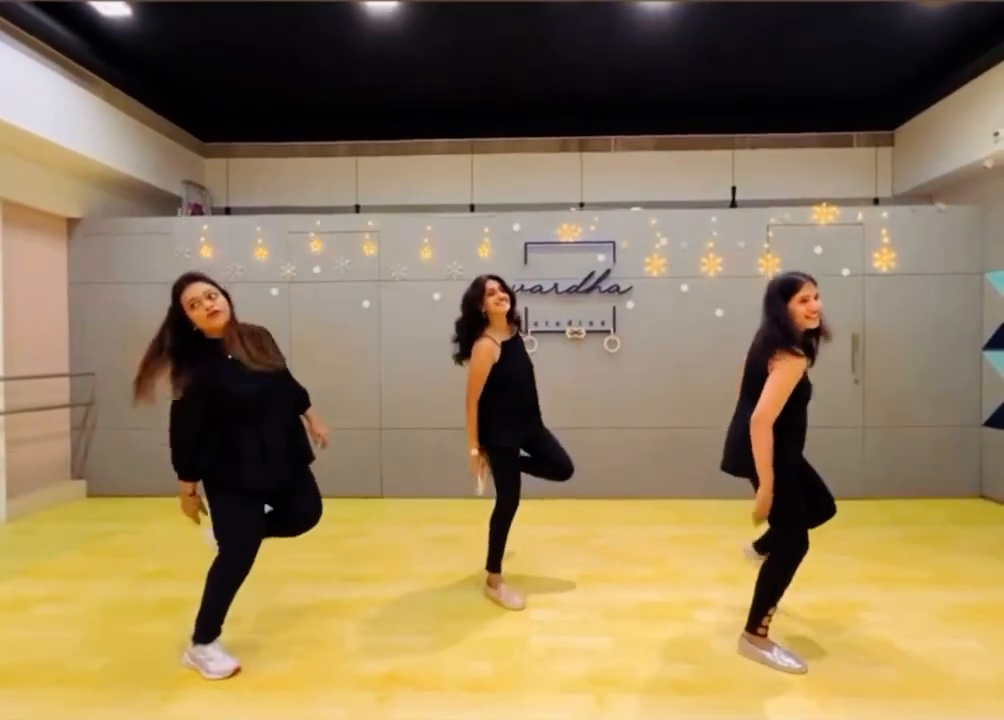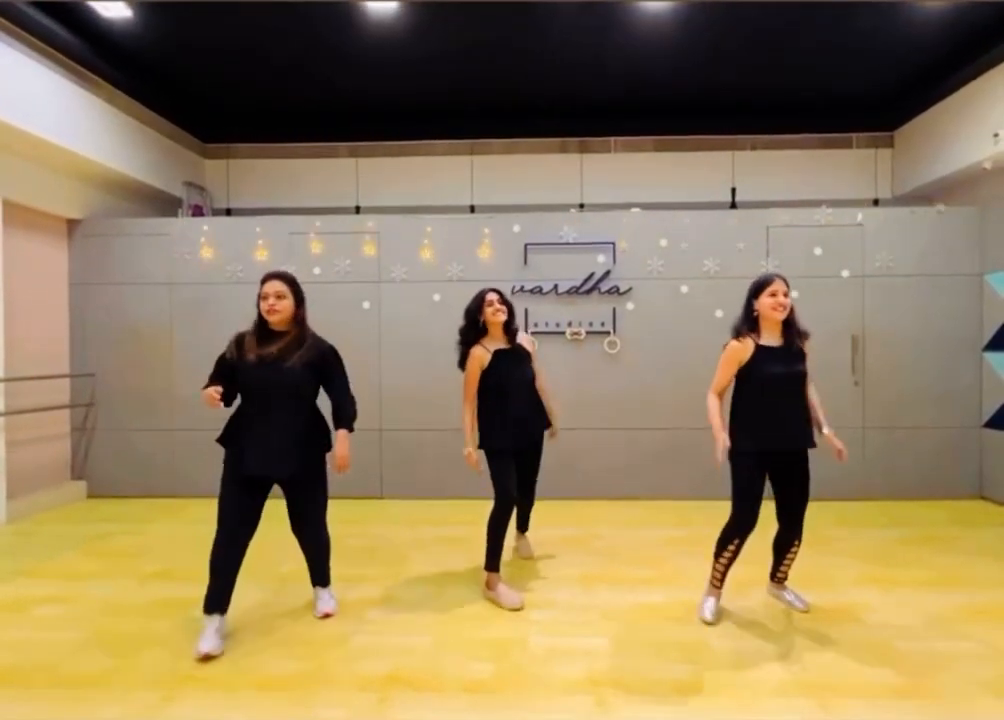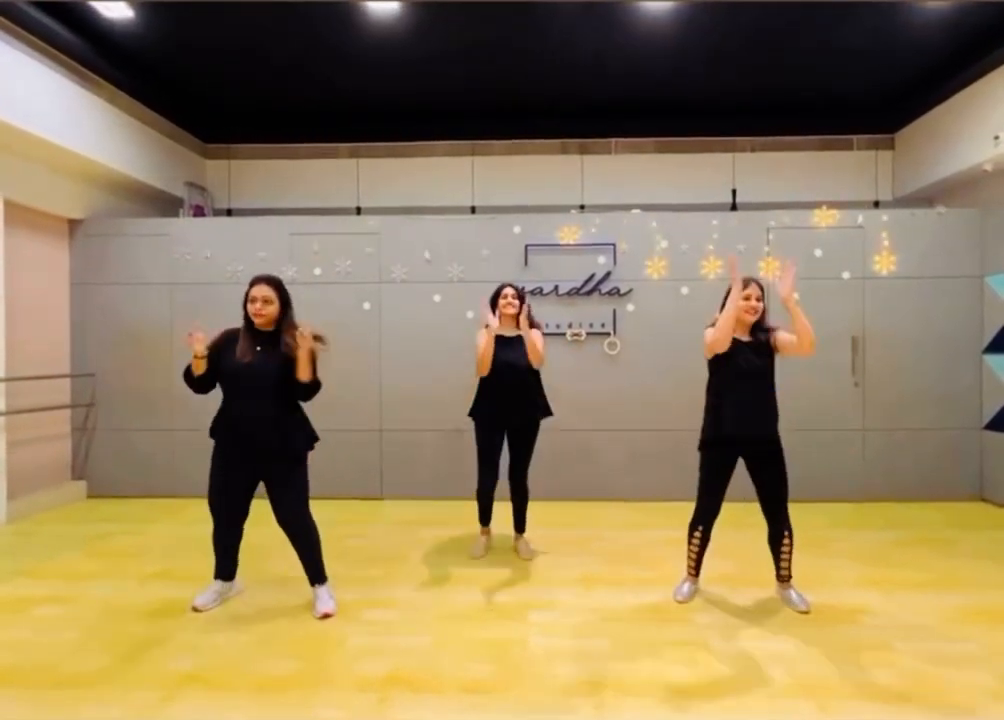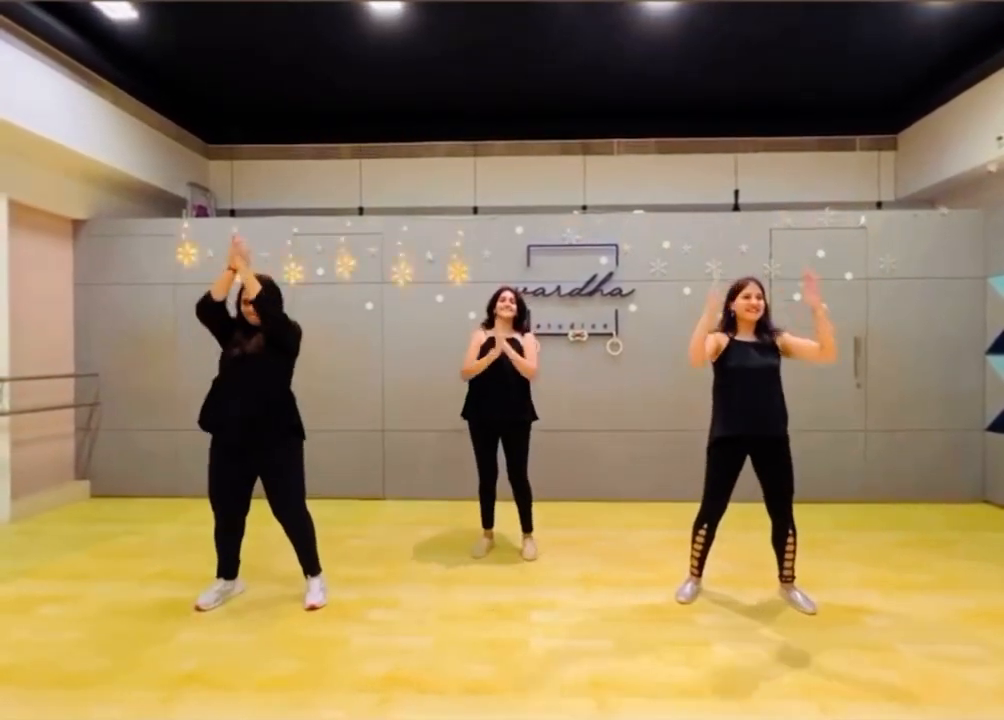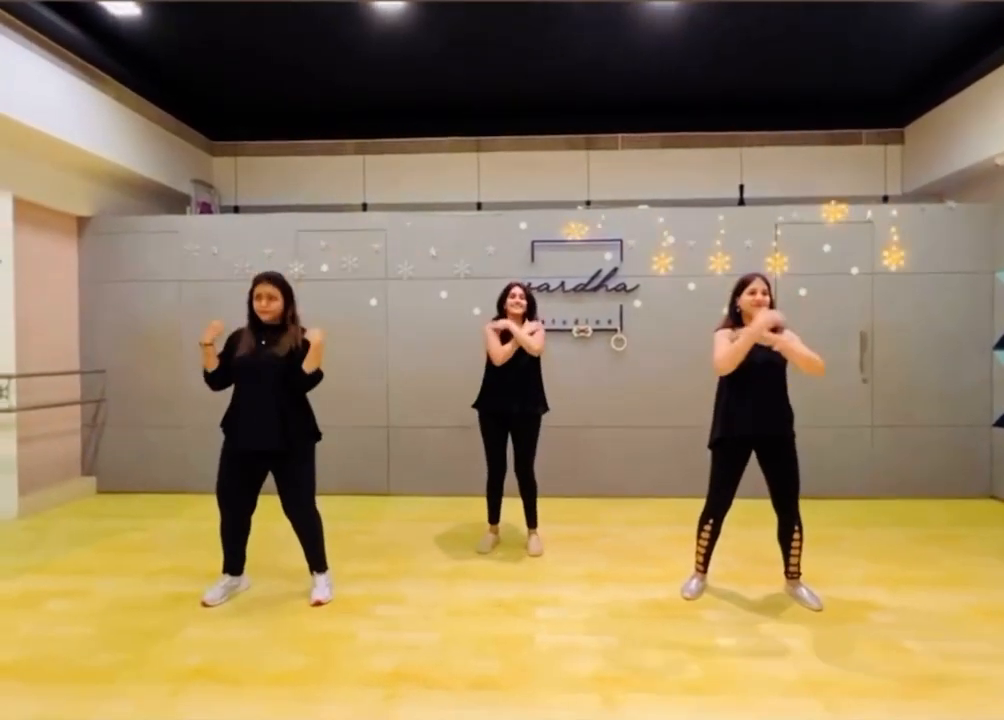
dt=0.4s
person 1, frame 1
left shoulder: (259, 339)
right shoulder: (194, 366)
left elbow: (287, 384)
right elbow: (187, 431)
left wrist: (311, 416)
right wrist: (188, 489)
left hip: (286, 454)
right hip: (232, 468)
left knee: (304, 515)
right knee: (239, 551)
left ankle: (234, 529)
right ankle: (202, 645)
person 1, frame 2
left shoulder: (319, 351)
right shoulder: (242, 345)
left elbow: (342, 397)
right elbow: (223, 384)
left wrist: (343, 437)
right wrist: (211, 389)
left hip: (303, 455)
right hip: (248, 452)
left knee: (310, 527)
right knee: (232, 532)
left ankle: (321, 588)
right ankle: (214, 617)
person 1, frame 3
left shoulder: (294, 346)
right shoulder: (227, 340)
left elbow: (305, 393)
right elbow: (200, 384)
left wrist: (304, 357)
right wrist: (198, 357)
left hip: (283, 447)
right hip: (234, 446)
left knee: (295, 517)
right knee: (226, 516)
left ankle: (321, 587)
right ankle: (224, 581)
person 1, frame 4
left shoulder: (286, 335)
right shoulder: (231, 333)
left elbow: (270, 307)
right elbow: (207, 308)
left wrist: (246, 268)
right wrist: (231, 267)
left hip: (276, 438)
right hip: (229, 438)
left knee: (290, 509)
right knee: (227, 511)
left ankle: (314, 578)
right ankle: (227, 580)
person 1, frame 5
left shoulder: (299, 340)
right shoulder: (241, 338)
left elbow: (305, 383)
right elbow: (217, 380)
left wrist: (317, 351)
right wrist: (207, 346)
left hip: (291, 438)
right hip: (243, 437)
left knee: (300, 507)
right knee: (232, 507)
left ankle: (320, 575)
right ankle: (233, 575)
person 2, frame 1
left shoulder: (769, 341)
right shoulder: (789, 357)
left elbow: (752, 391)
right elbow: (760, 422)
right wrist: (765, 486)
left hip: (780, 453)
right hip: (766, 457)
left knee: (823, 506)
right knee: (793, 542)
left ankle: (763, 550)
right ankle: (755, 637)
person 2, frame 2
left shoulder: (799, 342)
right shoulder: (741, 346)
right elbow: (714, 393)
left wrist: (825, 428)
right wrist: (719, 432)
left hip: (792, 445)
right hip: (749, 445)
left knee: (793, 519)
right knee: (744, 520)
left ankle: (778, 582)
right ankle: (713, 590)
person 2, frame 3
left shoulder: (771, 339)
right shoulder: (715, 336)
left elbow: (807, 345)
right elbow: (721, 340)
left wrist: (788, 296)
right wrist: (734, 288)
left hip: (763, 437)
right hip: (721, 436)
left knee: (778, 513)
right knee: (706, 510)
left ankle: (784, 584)
right ankle: (691, 577)
person 2, frame 4
left shoulder: (777, 340)
right shoulder: (720, 339)
left elbow: (828, 354)
right elbow: (695, 358)
left wrist: (817, 308)
right wrist: (710, 312)
left hip: (772, 436)
right hip: (728, 435)
left knee: (782, 513)
right knee: (712, 509)
left ankle: (787, 584)
right ankle: (694, 578)
person 2, frame 5
left shoulder: (783, 335)
right shoulder: (726, 335)
left elbow: (817, 369)
right elbow: (723, 366)
left wrist: (778, 340)
right wrist: (754, 331)
left hip: (777, 432)
right hip: (733, 432)
left knee: (789, 509)
right knee: (717, 505)
left ankle: (794, 580)
right ankle: (699, 574)
person 3, frame 1
left shoulder: (514, 331)
right shoulder: (484, 345)
right elbow: (472, 400)
right wrist: (474, 447)
left hip: (527, 421)
right hip: (499, 429)
left knee: (563, 468)
right knee: (509, 500)
left ankle: (500, 476)
right ankle: (493, 581)
person 3, frame 2
left shoulder: (524, 342)
right shoulder: (476, 352)
right elbow: (469, 401)
left wrist: (550, 418)
right wrist: (471, 444)
left hip: (529, 429)
right hip: (496, 435)
left knee: (527, 491)
right knee: (505, 497)
left ankle: (521, 535)
right ankle: (492, 579)
person 3, frame 3
left shoulder: (533, 334)
right shoulder: (485, 335)
left elbow: (538, 362)
right elbow: (482, 370)
left wrist: (523, 325)
right wrist: (492, 330)
left hip: (526, 415)
right hip: (489, 414)
left knee: (519, 476)
right knee: (487, 475)
left ankle: (520, 536)
right ankle: (484, 532)
person 3, frame 4
left shoulder: (526, 339)
right shoulder: (480, 336)
left elbow: (532, 372)
right elbow: (465, 373)
left wrist: (507, 348)
right wrist: (491, 355)
left hip: (516, 416)
right hip: (481, 415)
left knee: (518, 475)
right knee: (487, 475)
left ankle: (528, 536)
right ankle: (487, 534)
person 3, frame 5
left shoulder: (536, 329)
right shoulder: (493, 328)
left elbow: (535, 348)
right elbow: (497, 358)
left wrist: (515, 328)
right wrist: (516, 333)
left hip: (527, 410)
right hip: (493, 409)
left knee: (524, 470)
right knee: (496, 470)
left ankle: (532, 532)
right ankle: (493, 530)
